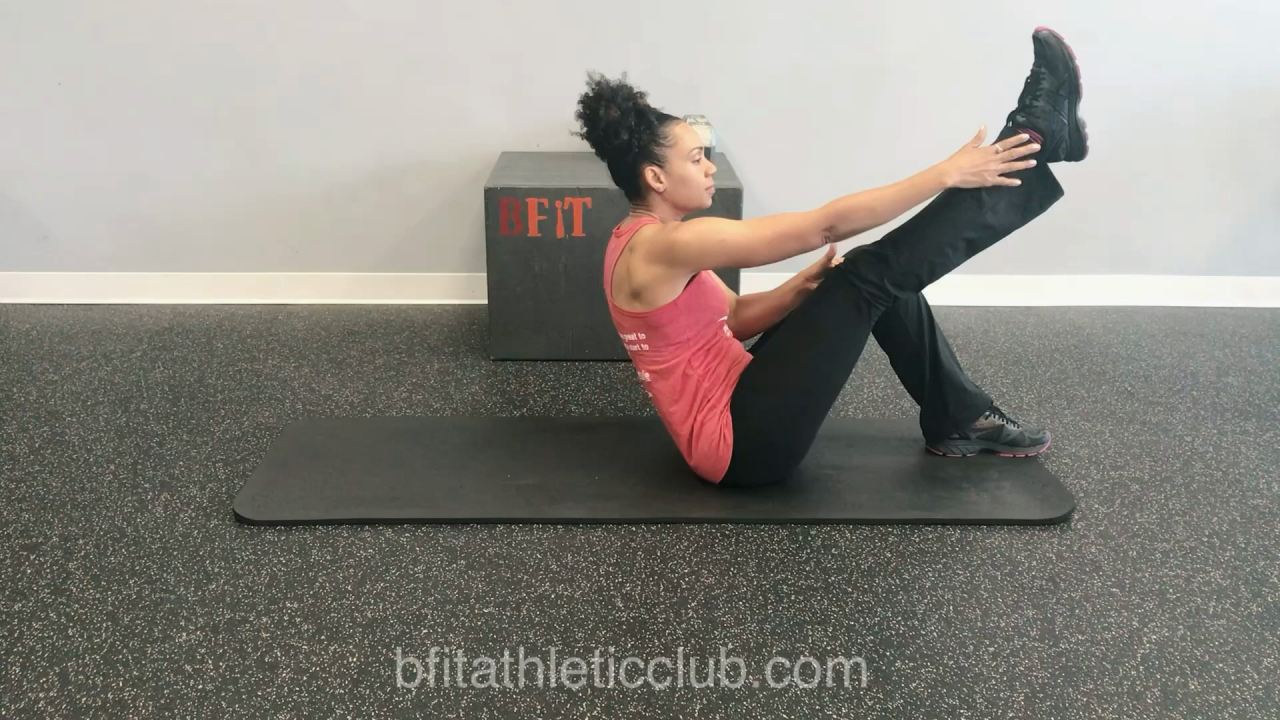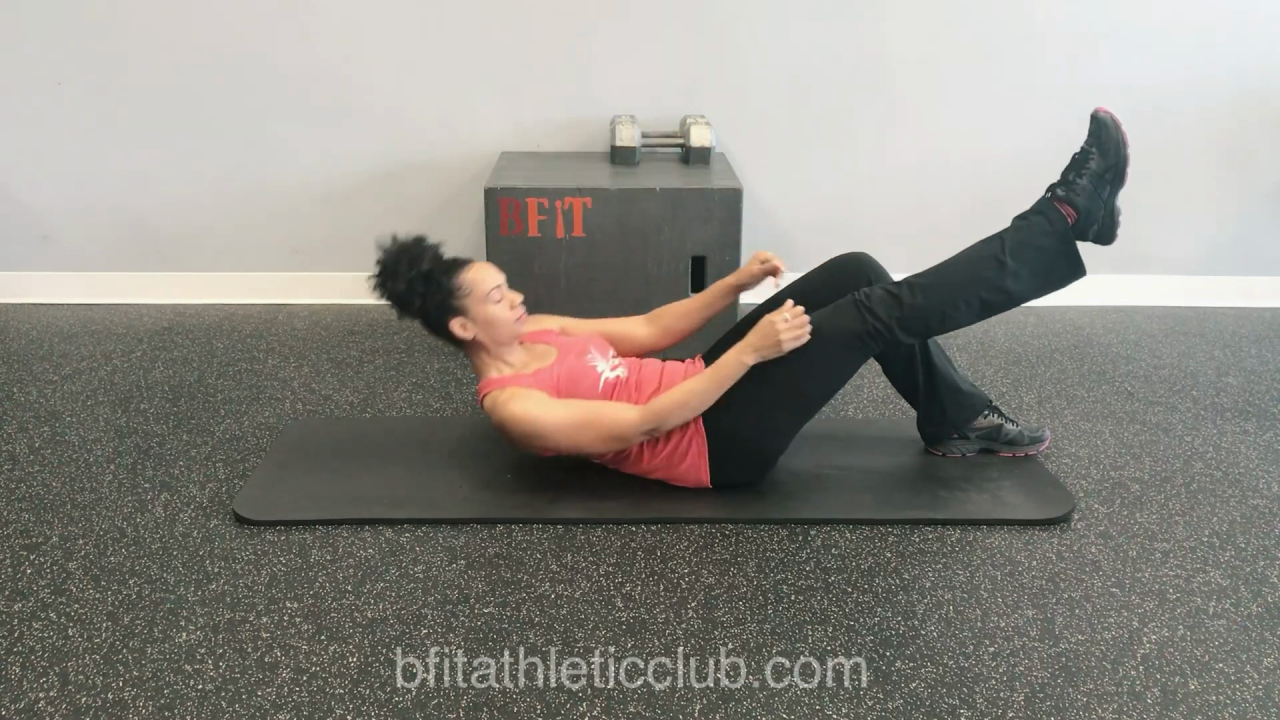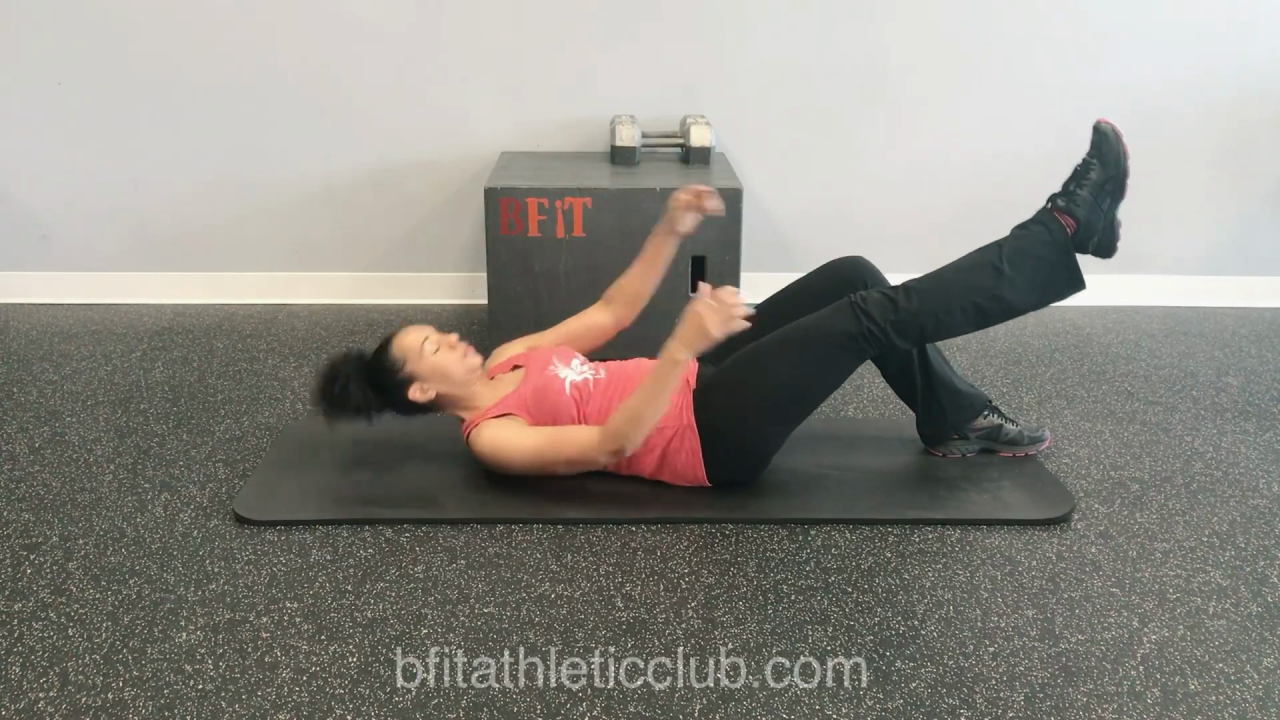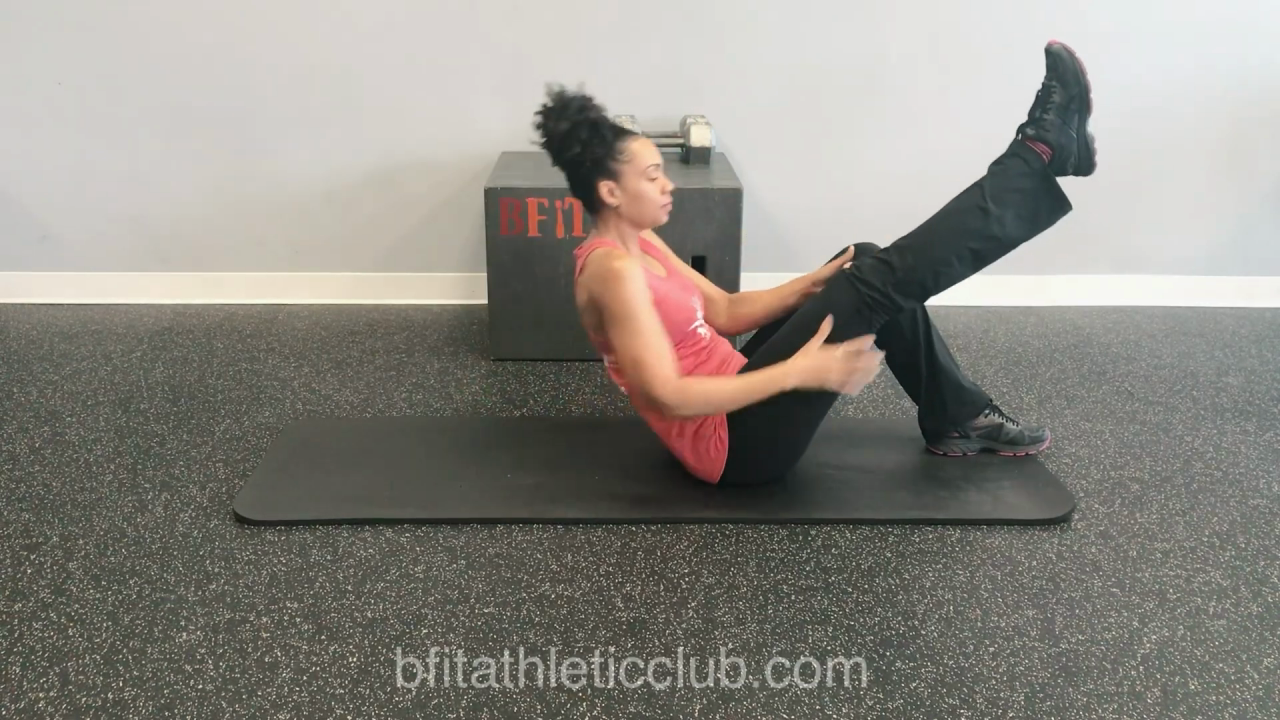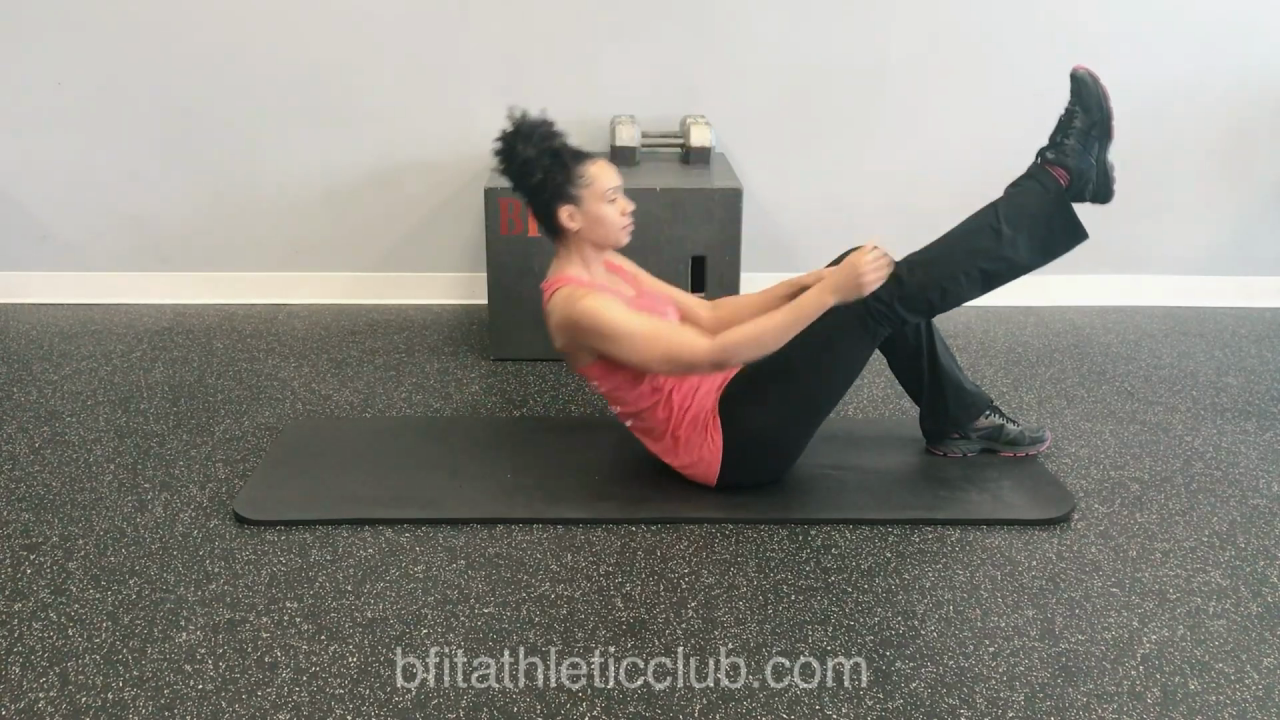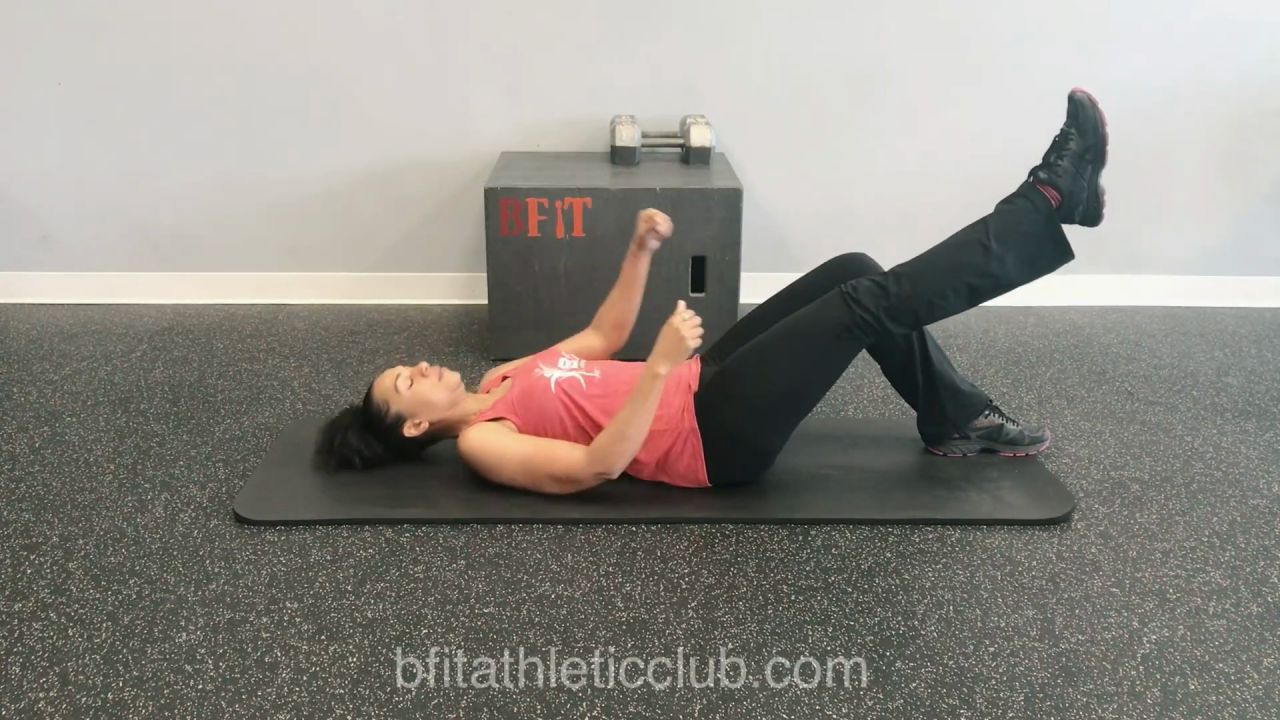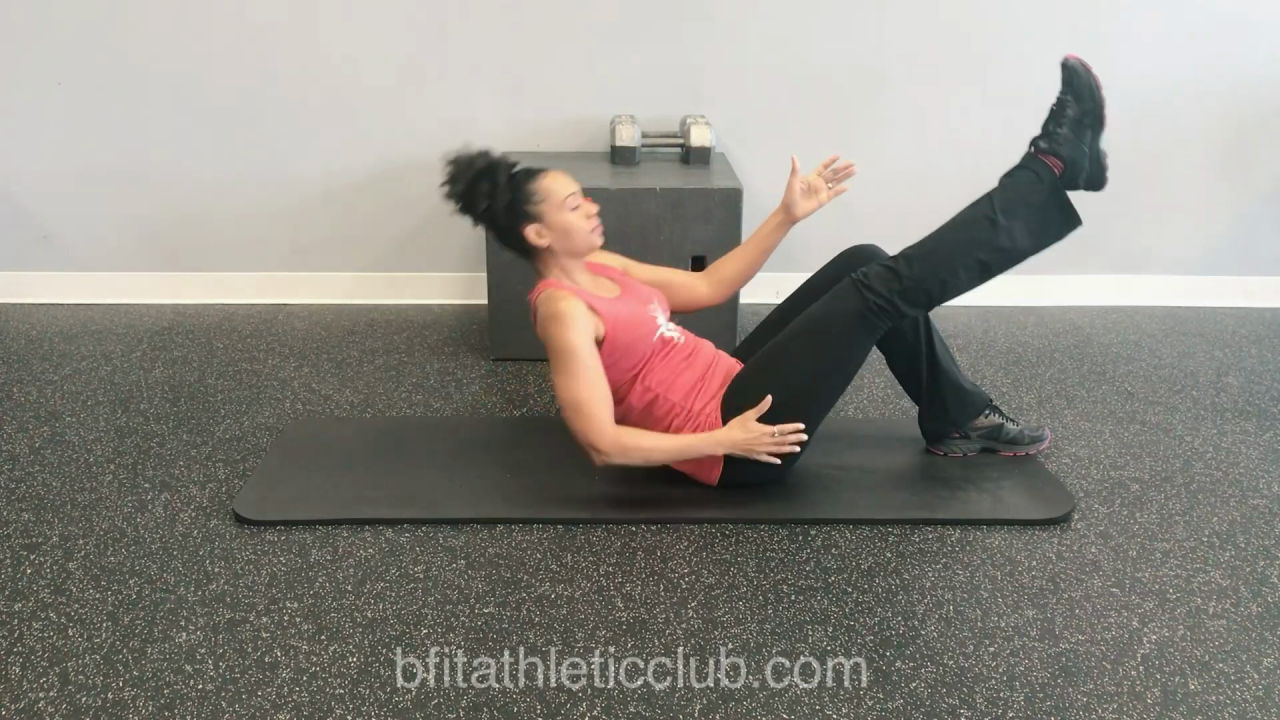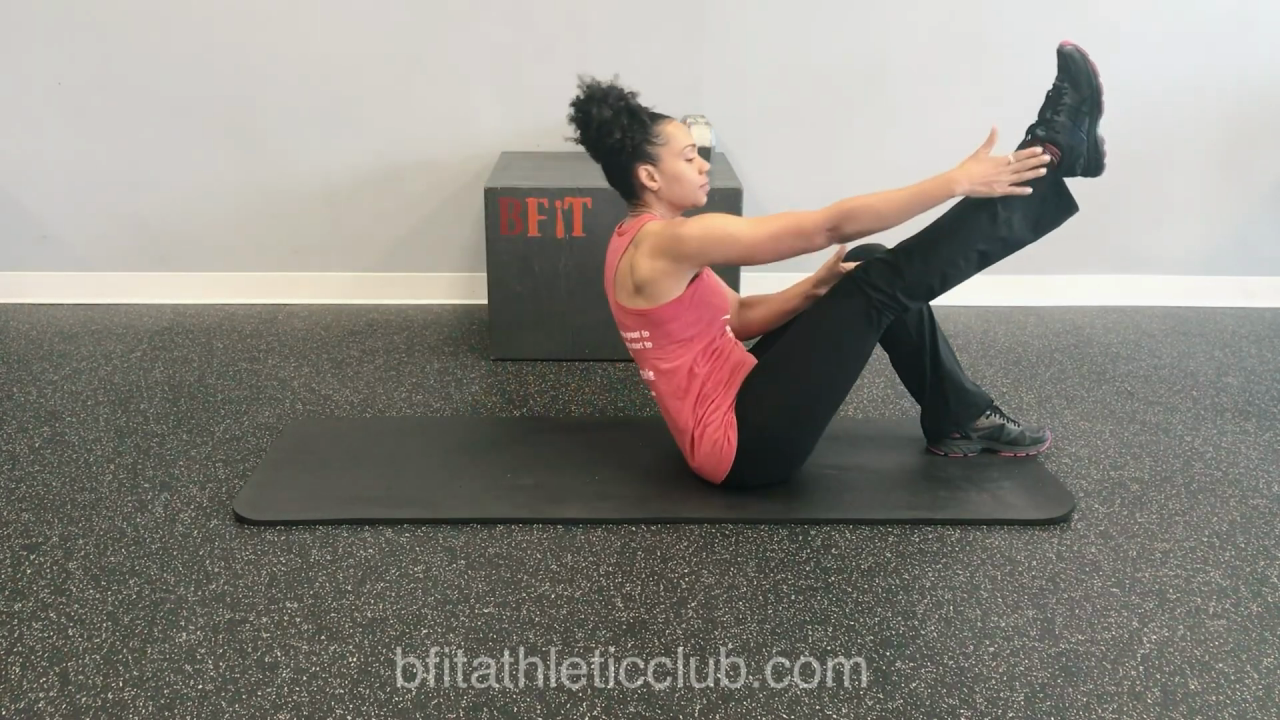
dt=0.7s
person 1, frame 1
left shoulder: (648, 239)
right shoulder: (667, 245)
right elbow: (828, 223)
left wrist: (806, 286)
right wrist: (945, 174)
left hip: (739, 401)
right hip: (747, 439)
left knee: (879, 276)
right knee: (874, 276)
left ankle: (960, 424)
right ankle: (1034, 140)
person 1, frame 2
left shoulder: (530, 333)
right shoulder: (508, 403)
left elbow: (647, 330)
right elbow: (644, 424)
left wrist: (734, 283)
right wrist: (754, 347)
left hip: (700, 390)
right hip: (712, 443)
left knee: (856, 273)
right knee: (882, 313)
left ankle: (958, 424)
right ankle: (1065, 217)
person 1, frame 3
left shoulder: (505, 360)
right shoulder: (488, 434)
left elbow: (607, 314)
right elbow: (606, 446)
left wrist: (667, 233)
right wrist: (686, 343)
left hip: (701, 391)
right hip: (712, 438)
left knee: (850, 275)
right knee: (875, 316)
left ankle: (956, 422)
right ankle: (1064, 230)
person 1, frame 4
left shoulder: (635, 245)
right shoulder: (613, 271)
left elbow: (726, 312)
right elbow: (669, 397)
left wrist: (819, 282)
right wrist: (797, 372)
left hip: (736, 395)
right hip: (735, 443)
left knee: (868, 274)
right knee: (881, 282)
left ankle: (958, 423)
right ankle: (1040, 152)
person 1, frame 5
left shoulder: (603, 265)
right shoulder: (578, 307)
left elbow: (709, 315)
right elbow: (716, 350)
left wrist: (810, 282)
right wrist: (828, 296)
left hip: (731, 397)
right hip: (732, 440)
left knee: (872, 278)
right knee: (888, 298)
left ankle: (959, 424)
right ankle: (1059, 180)
person 1, frame 6
left shoulder: (498, 383)
right shoulder: (479, 443)
left elbow: (601, 338)
right elbow: (599, 466)
left wrist: (640, 251)
right wrist: (663, 361)
left hip: (695, 392)
right hip: (711, 439)
left knee: (855, 272)
right knee: (869, 304)
left ankle: (956, 421)
right ankle: (1046, 201)
person 1, frame 7
left shoulder: (591, 267)
right shoulder: (563, 308)
left elbow: (704, 286)
right elbow: (601, 441)
left wrist: (784, 213)
right wrist: (725, 442)
left hip: (727, 390)
right hip: (730, 442)
left knee: (864, 263)
right knee: (885, 288)
left ankle: (959, 424)
right ankle: (1052, 164)
person 1, frame 8
left shoulder: (643, 238)
right shoulder: (675, 240)
right elbow: (831, 226)
left wrist: (816, 287)
right wrist: (956, 181)
left hip: (737, 409)
right hip: (748, 441)
left knee: (870, 268)
right knee: (885, 283)
left ankle: (960, 422)
right ankle: (1052, 150)
